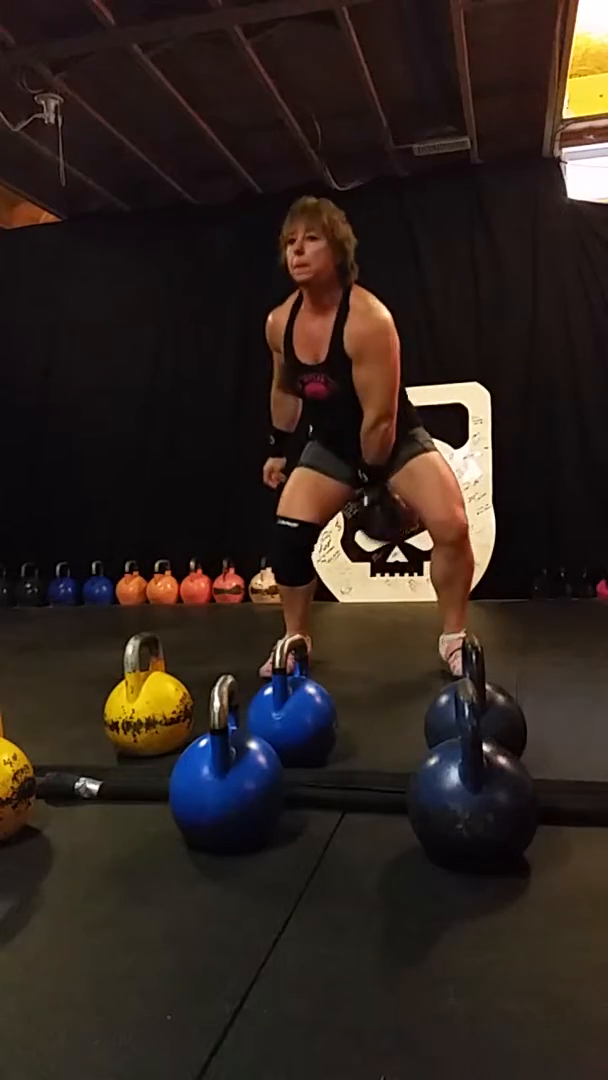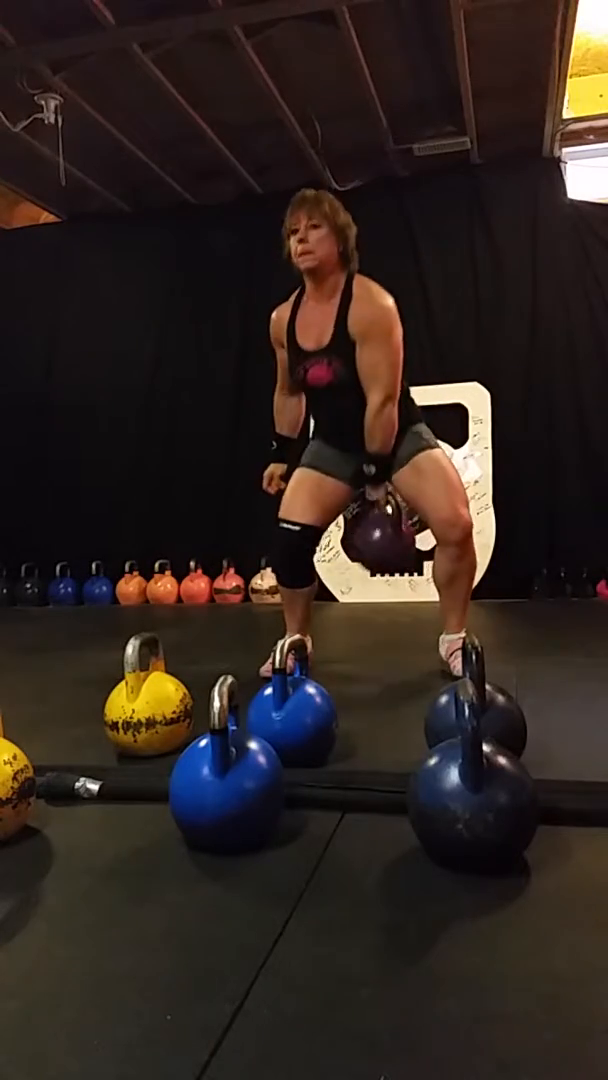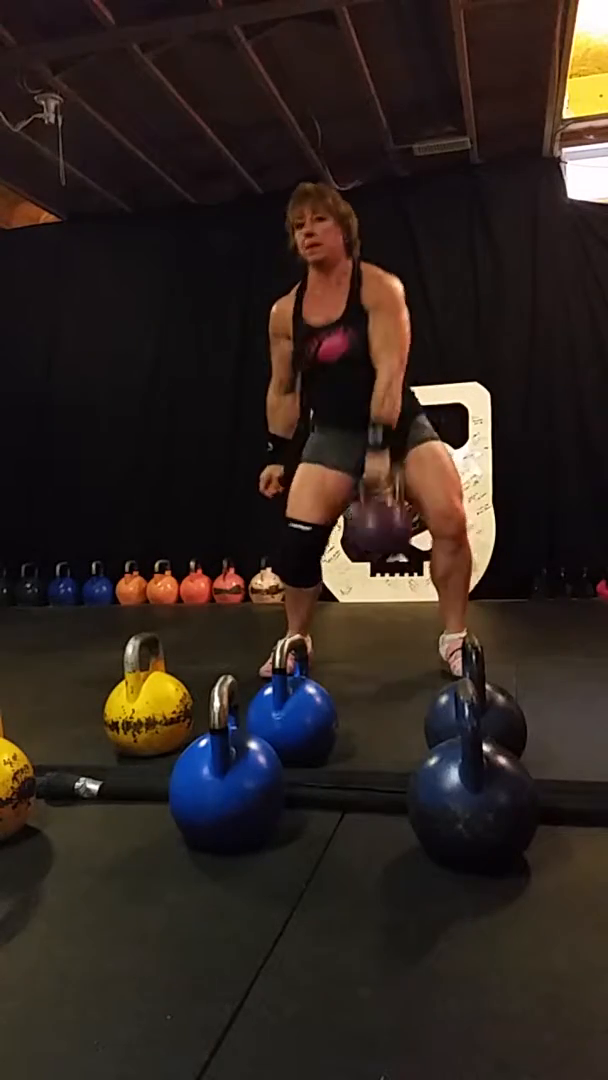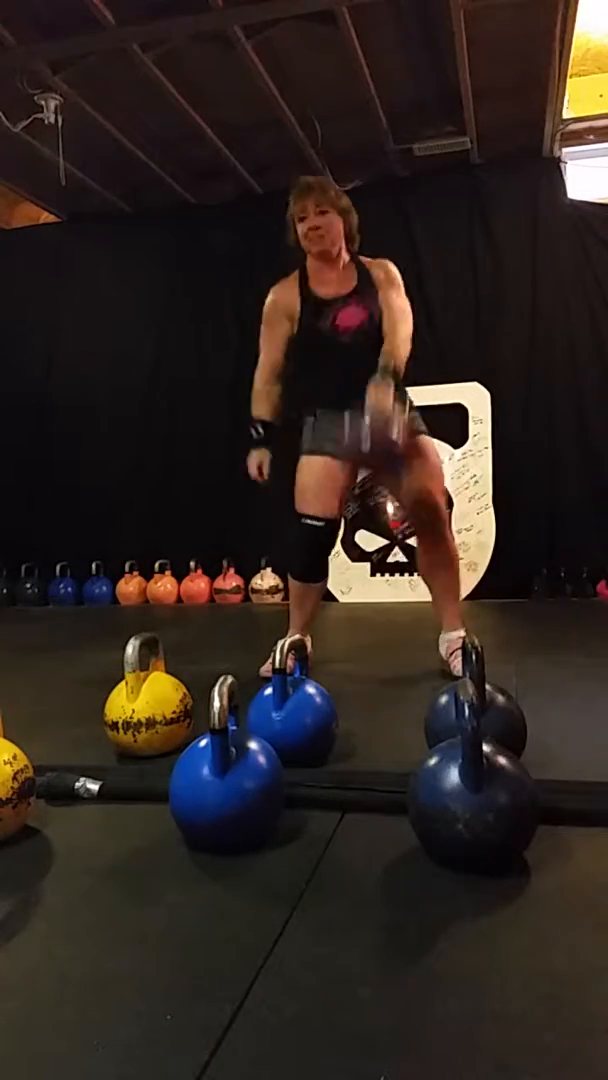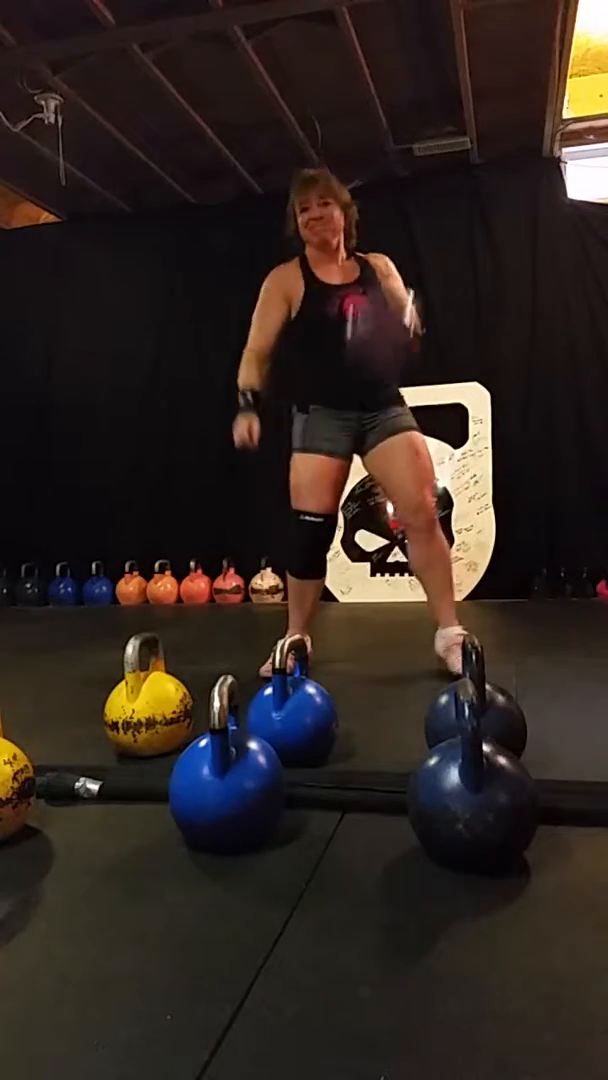
dt=0.1s
person 1, frame 1
left shoulder: (368, 320)
right shoulder: (279, 323)
left elbow: (381, 417)
left wrist: (372, 478)
right wrist: (277, 449)
left hip: (397, 439)
right hip: (329, 446)
left knee: (451, 525)
right knee: (288, 536)
left ankle: (453, 640)
person 1, frame 2
left shoulder: (371, 305)
right shoulder: (284, 319)
left elbow: (383, 400)
left wrist: (377, 481)
right wrist: (280, 454)
left hip: (400, 437)
right hip: (333, 443)
left knee: (455, 525)
right knee: (290, 539)
left ankle: (454, 639)
right ankle: (295, 642)
person 1, frame 3
left shoulder: (380, 288)
right shoulder: (284, 311)
left elbow: (391, 373)
right elbow: (283, 390)
left wrist: (380, 450)
right wrist: (275, 455)
left hip: (400, 426)
right hip: (332, 434)
left knee: (450, 520)
right knee: (297, 538)
left ankle: (454, 639)
right ankle: (296, 642)
person 1, frame 4
left shoulder: (381, 274)
right shoulder: (286, 294)
left elbow: (399, 334)
right elbow: (268, 373)
left wrist: (386, 383)
right wrist: (261, 438)
left hip: (390, 411)
right hip: (328, 418)
left knee: (432, 518)
right knee: (312, 531)
left ankle: (453, 637)
right ankle: (296, 640)
person 1, frame 5
left shoulder: (377, 268)
right shoulder: (284, 280)
left elbow: (398, 318)
right elbow: (256, 353)
left wrist: (405, 312)
right wrist: (247, 406)
left hip: (380, 406)
right hip: (318, 415)
left knee: (421, 513)
right knee: (308, 528)
left ankle: (450, 634)
right ankle: (295, 640)
